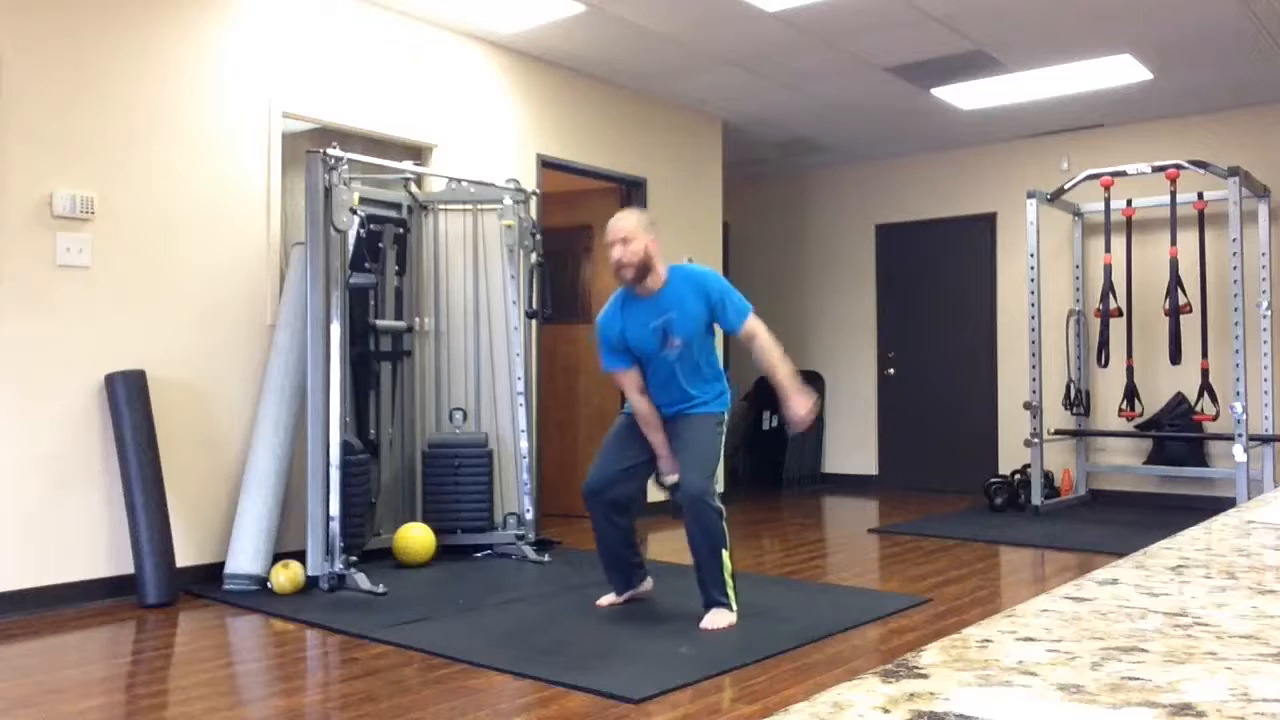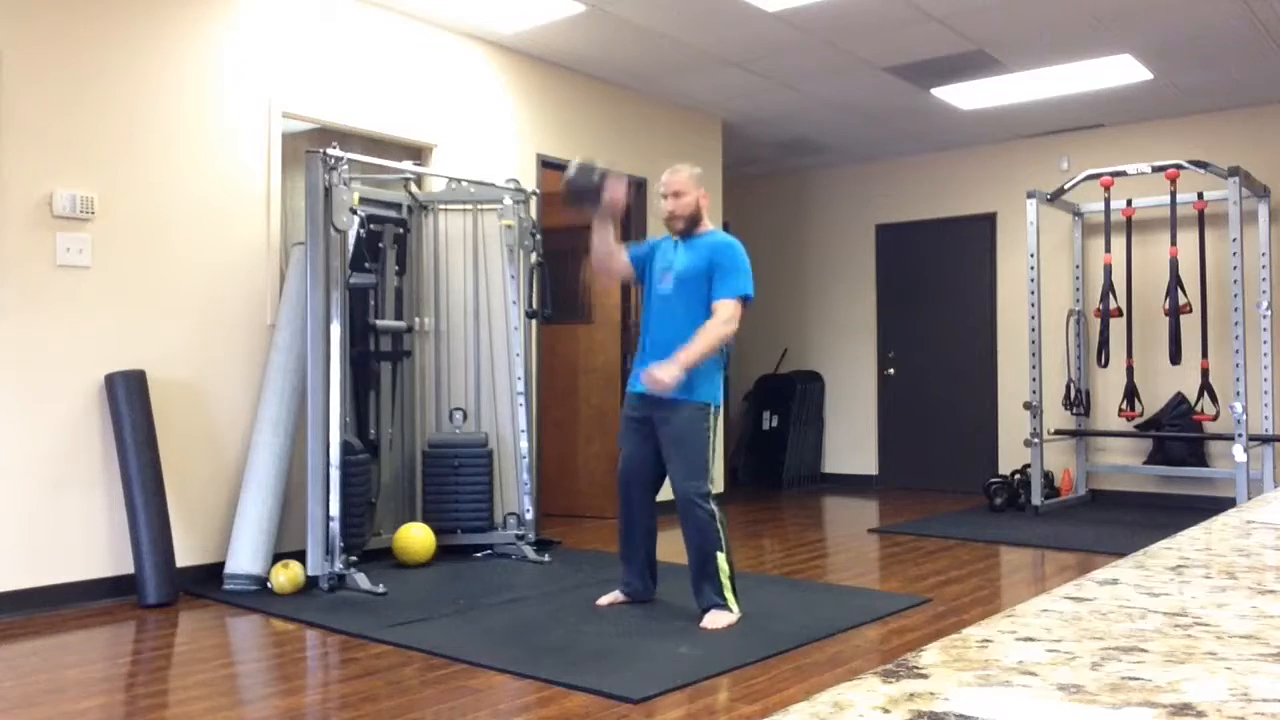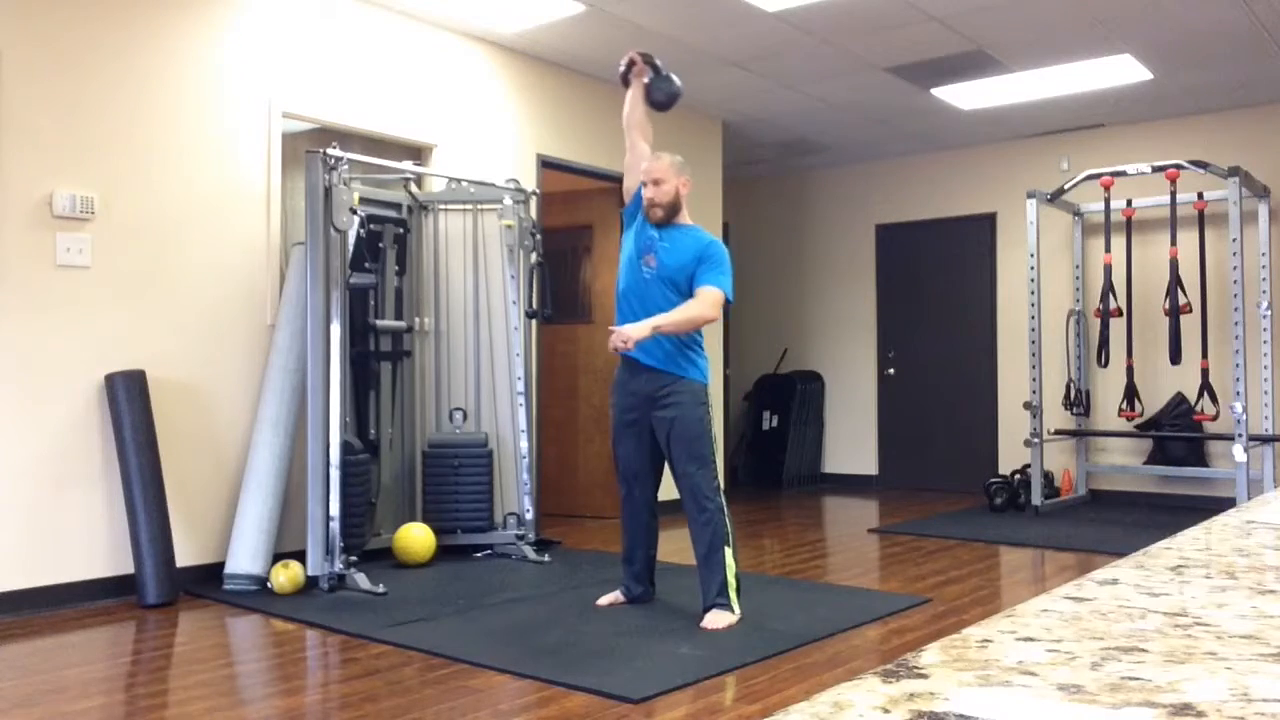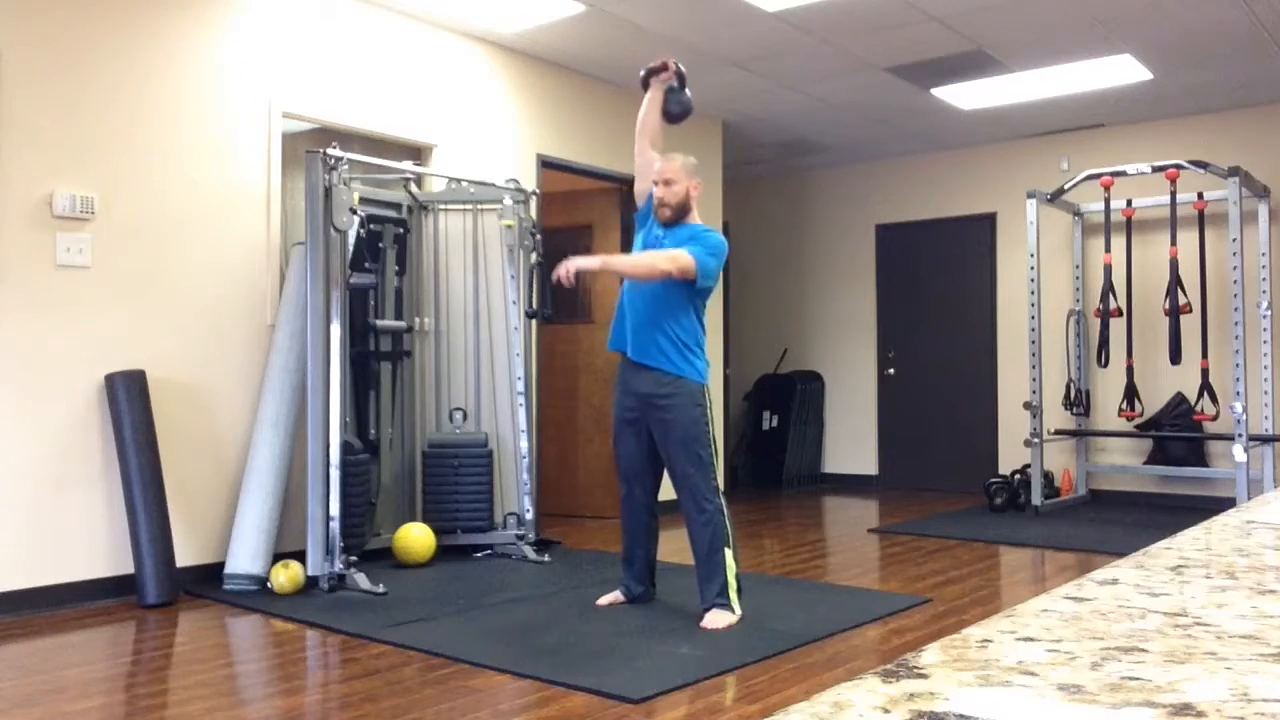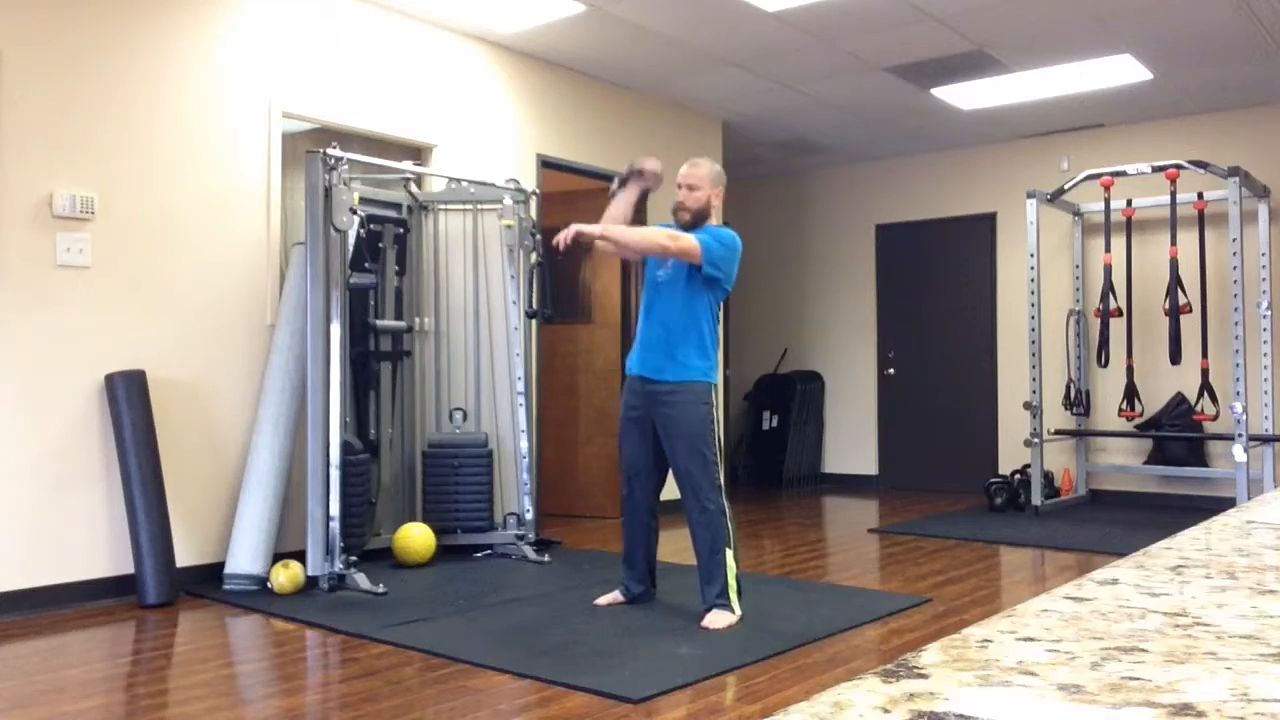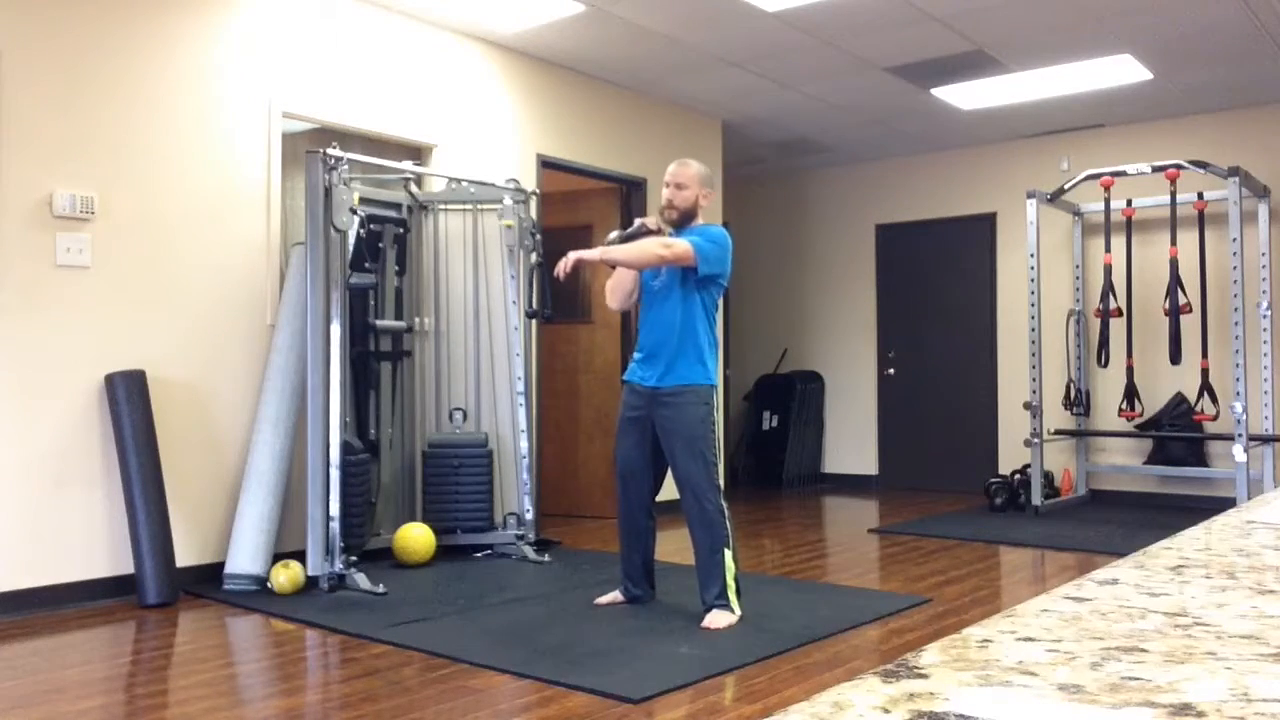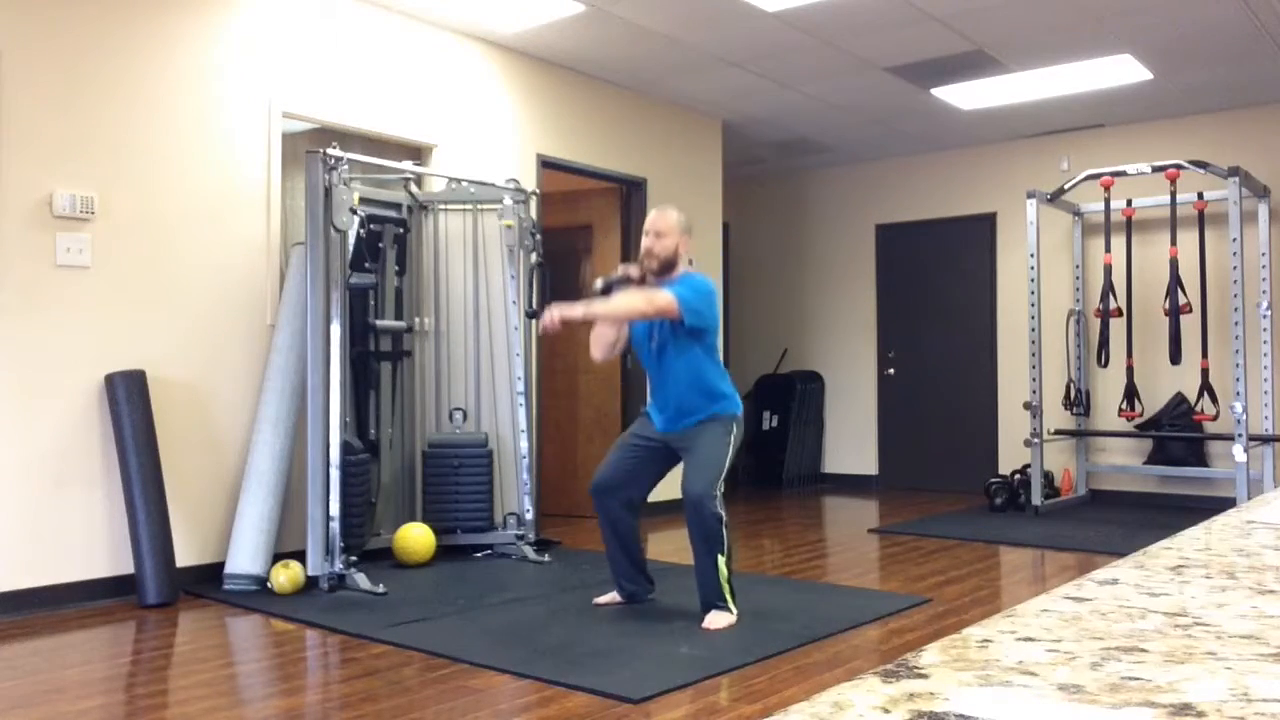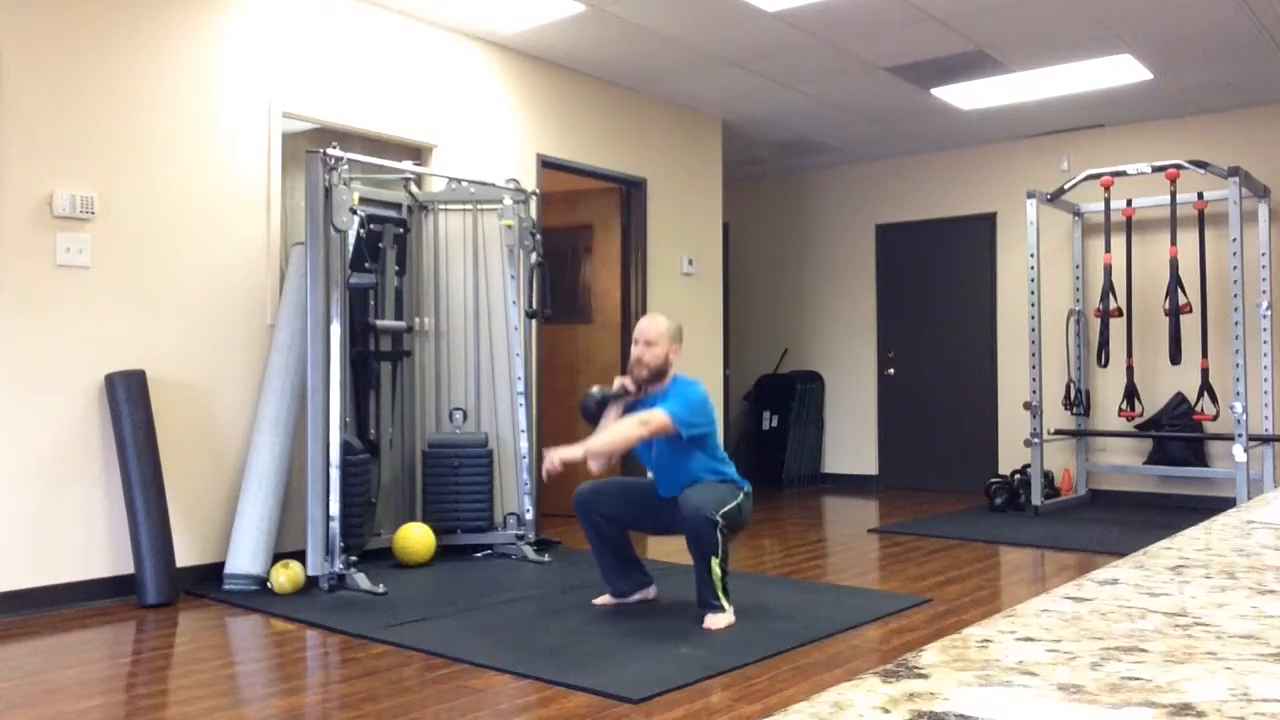
dt=0.4s
person 1, frame 1
left shoulder: (698, 283)
right shoulder: (611, 318)
left elbow: (756, 336)
right elbow: (636, 395)
left wrist: (791, 392)
right wrist: (665, 458)
left hip: (700, 410)
right hip: (646, 413)
left knee: (695, 492)
right knee: (600, 488)
left ankle: (721, 600)
right ankle: (630, 580)
person 1, frame 2
left shoulder: (724, 250)
right shoulder: (660, 249)
left elbow: (726, 320)
right elbow: (607, 264)
left wrist: (678, 364)
right wrist: (605, 218)
left hip: (689, 396)
right hip: (642, 393)
left knee: (691, 493)
right knee: (632, 486)
left ankle: (721, 600)
right ankle: (637, 584)
person 1, frame 3
left shoulder: (707, 247)
right shoulder: (636, 221)
left elbow: (708, 309)
right elbow: (636, 140)
left wrist: (649, 326)
right wrist: (636, 84)
left hip: (679, 384)
right hip: (630, 380)
left knee: (700, 493)
right knee: (634, 490)
left ankle: (722, 598)
right ankle: (636, 585)
person 1, frame 4
left shoulder: (710, 243)
right shoulder: (649, 222)
left elbow: (665, 266)
right elbow: (643, 147)
left wrist: (594, 261)
right wrist: (657, 90)
left hip: (678, 383)
right hip: (632, 377)
left knee: (698, 493)
right knee: (635, 489)
left ankle: (722, 598)
right ankle: (636, 584)
person 1, frame 5
left shoulder: (723, 242)
right shoulder: (663, 241)
left elbow: (668, 241)
right elbow: (614, 231)
left wrist: (592, 231)
right wrist: (635, 185)
left hip: (688, 386)
right hip: (640, 381)
left knee: (702, 494)
right knee: (636, 490)
left ankle: (723, 598)
right ankle: (636, 583)
person 1, frame 6
left shoulder: (714, 241)
right shoulder: (653, 244)
left elbow: (665, 251)
right elbow: (617, 301)
left wrist: (596, 253)
right wrist: (632, 244)
left hip: (687, 388)
right hip: (639, 385)
left knee: (700, 494)
right knee: (632, 491)
left ankle: (722, 599)
right ankle: (636, 585)
person 1, frame 7
left shoulder: (698, 289)
right shoulder: (639, 290)
left elbow: (647, 305)
right elbow: (601, 352)
left wrist: (578, 310)
right wrist: (619, 291)
left hip: (711, 418)
right hip: (659, 419)
left knee: (700, 496)
right knee: (608, 488)
left ankle: (720, 601)
right ankle: (632, 585)
person 1, frame 8
left shoulder: (690, 396)
right shoulder: (633, 397)
left elbow: (643, 427)
right elbow: (598, 463)
left wrist: (576, 451)
right wrist: (615, 406)
left hip: (720, 490)
left knee: (696, 508)
right knee: (589, 499)
left ankle: (717, 603)
right ankle: (632, 583)
